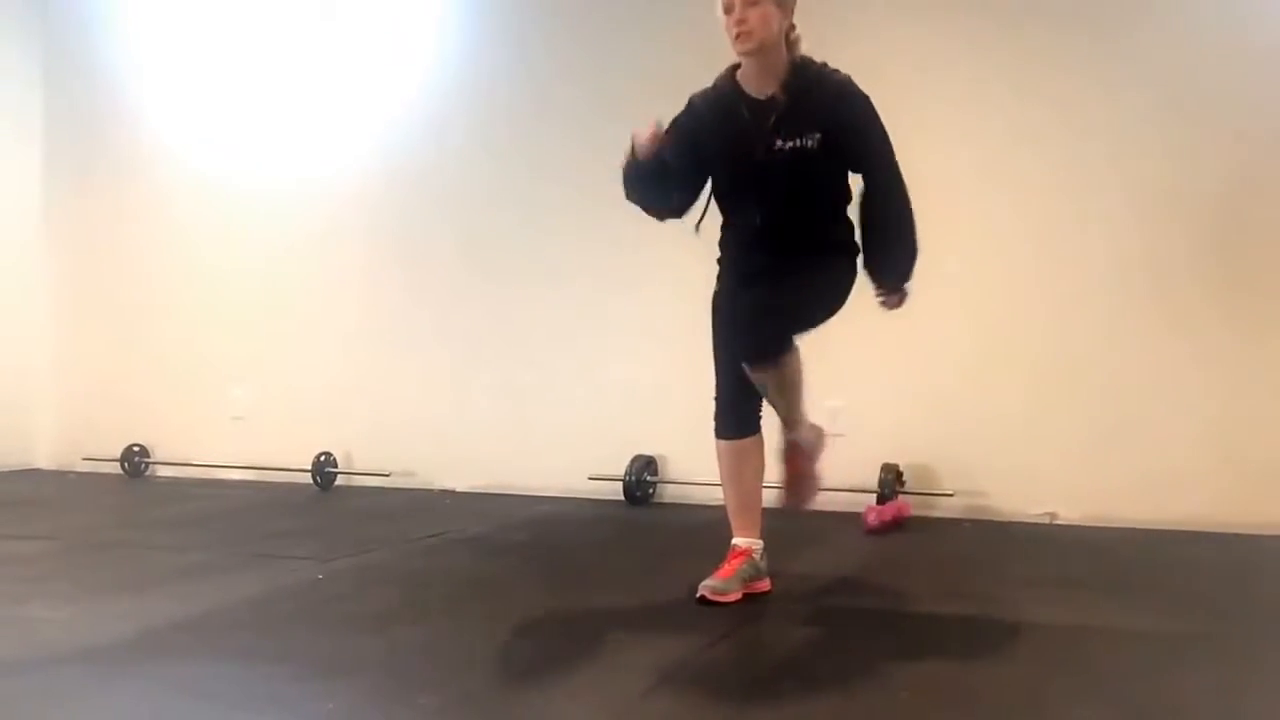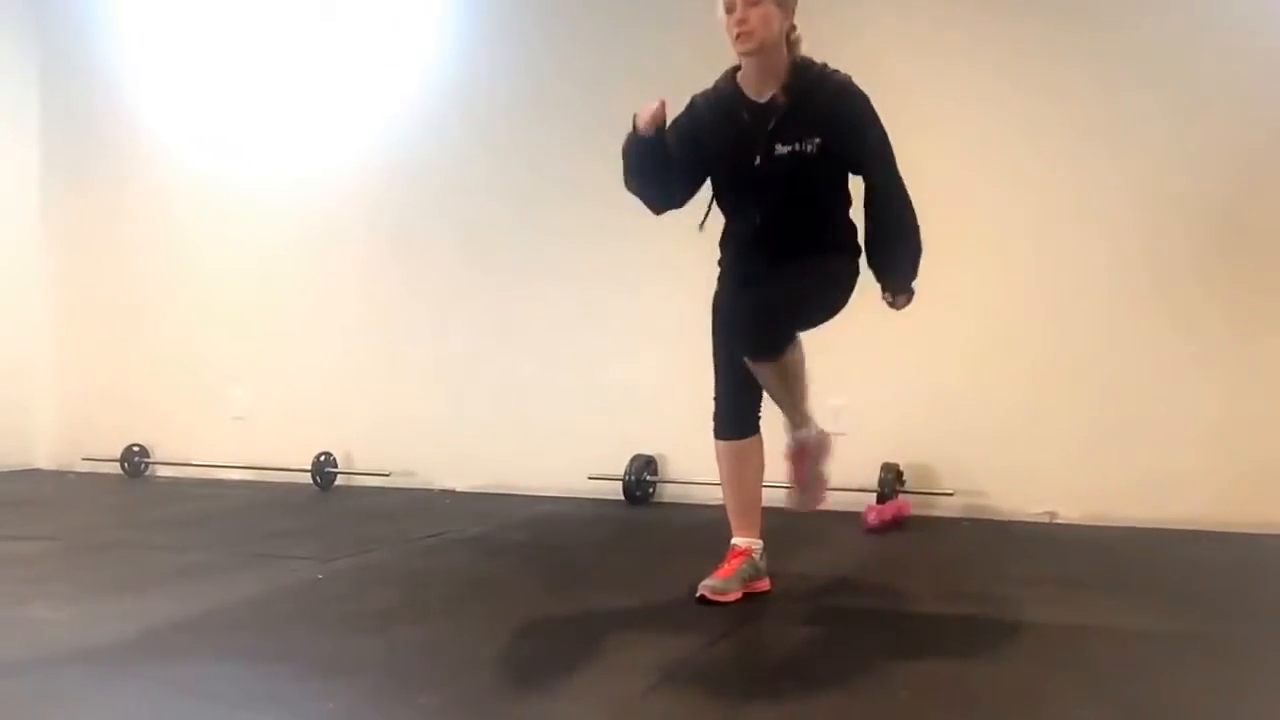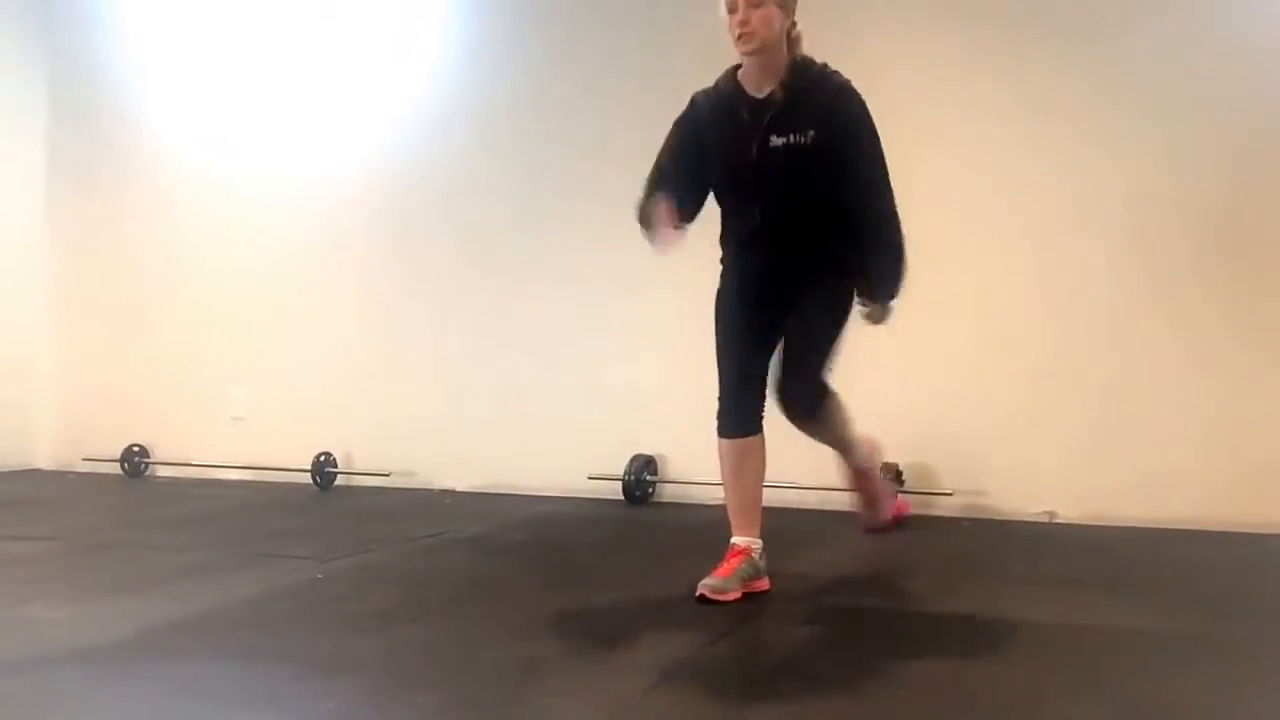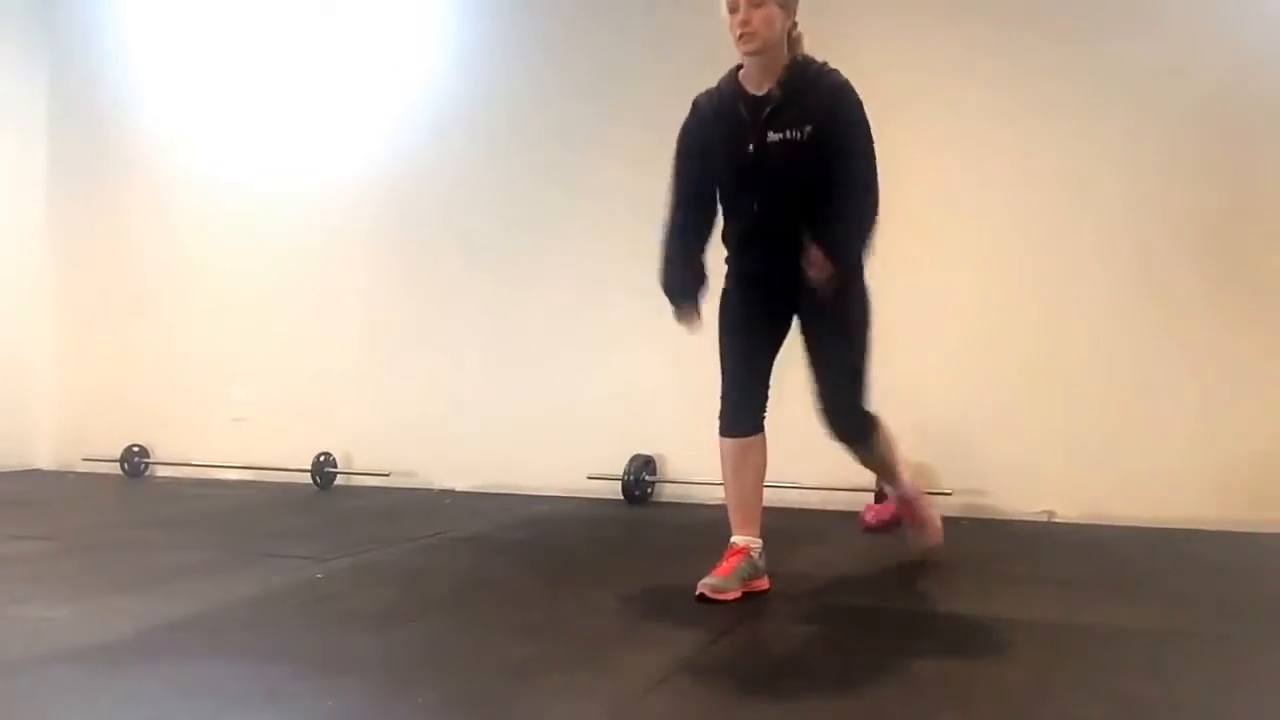
dt=0.1s
person 1, frame 1
left shoulder: (832, 96)
right shoulder: (709, 110)
left elbow: (882, 181)
right elbow: (667, 195)
left wrist: (892, 268)
right wrist: (645, 163)
left hip: (821, 264)
right hip: (745, 270)
left knee: (757, 331)
right knee: (734, 404)
left ankle: (799, 436)
right ankle: (747, 554)
person 1, frame 2
left shoulder: (833, 97)
right shoulder: (708, 111)
left elbow: (883, 184)
right elbow: (664, 182)
left wrist: (896, 268)
right wrist: (645, 142)
left hip: (822, 262)
right hip: (746, 270)
left knee: (762, 332)
right knee: (732, 403)
left ankle: (805, 435)
right ankle: (746, 555)
person 1, frame 3
left shoulder: (830, 97)
right shoulder: (709, 109)
left elbow: (872, 192)
right elbow: (674, 185)
left wrist: (881, 279)
right wrist: (660, 212)
left hip: (826, 269)
right hip: (747, 271)
left knee: (797, 389)
right knee: (737, 403)
left ankle: (858, 457)
right ankle: (746, 554)
person 1, frame 4
left shoulder: (827, 93)
right shoulder: (711, 110)
left elbow: (859, 191)
right elbow: (689, 203)
left wrist: (838, 253)
right wrist: (682, 282)
left hip: (826, 275)
right hip: (751, 276)
left knee: (841, 411)
right knee: (739, 403)
left ankle: (905, 491)
right ankle: (745, 553)
